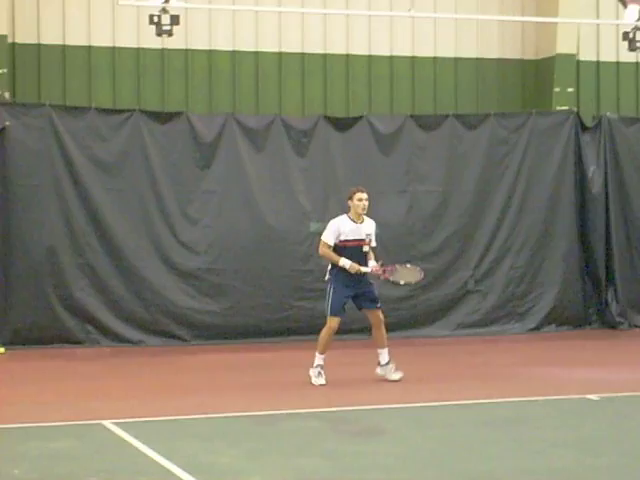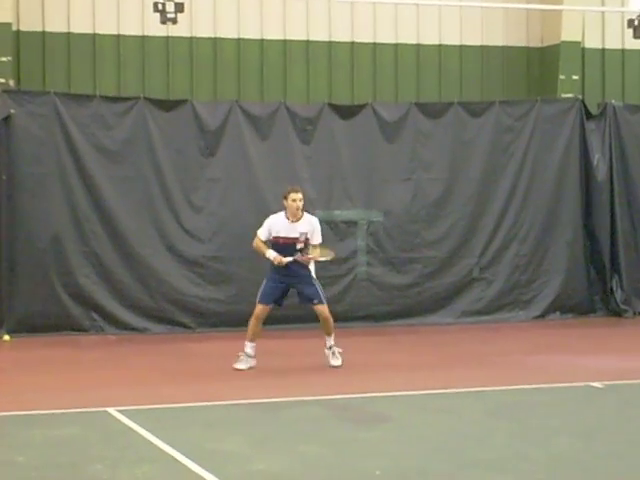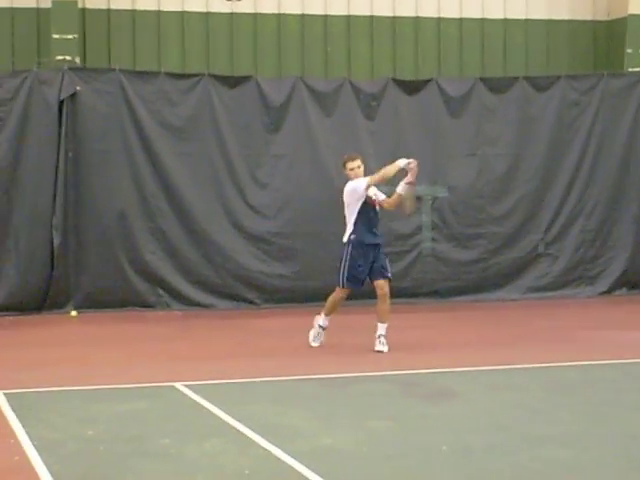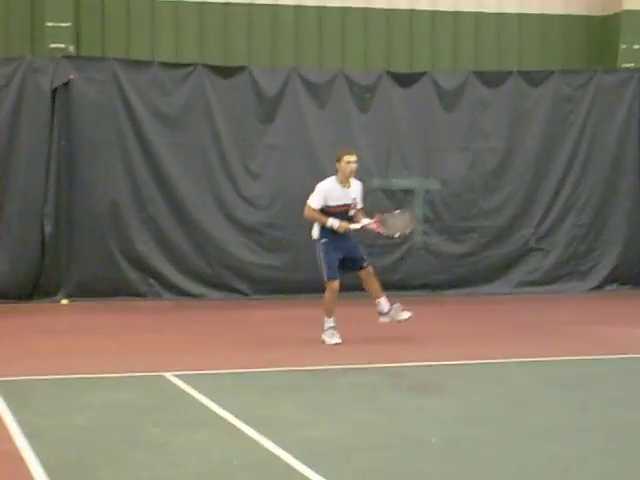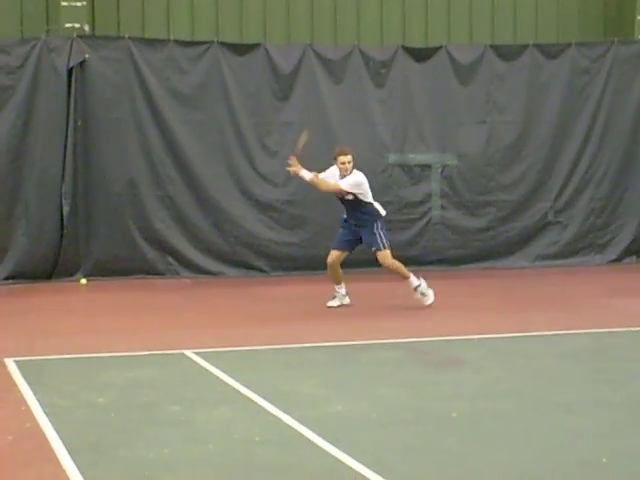
dt=1s
person 1, frame 1
left shoulder: (370, 224)
right shoulder: (337, 224)
right elbow: (322, 249)
left wrist: (373, 265)
right wrist: (344, 263)
left hip: (361, 279)
right hip: (338, 280)
left knee: (378, 319)
right knee: (333, 324)
left ankle: (384, 364)
right ankle: (317, 367)
person 1, frame 2
left shoulder: (312, 222)
right shoulder: (273, 220)
left elbow: (315, 250)
right elbow: (257, 243)
left wrist: (309, 256)
right wrist: (271, 254)
left hip: (303, 273)
right hip: (277, 273)
left knee: (324, 313)
right knee: (259, 313)
left ankle: (331, 348)
right ankle: (248, 355)
person 1, frame 3
left shoulder: (369, 188)
right shoulder: (352, 188)
left elbow: (390, 205)
right elbow: (381, 176)
left wrist: (405, 185)
right wrist: (400, 163)
left hip: (375, 245)
right hip: (355, 246)
left knee: (383, 291)
right knee: (342, 293)
left ankle: (380, 336)
right ankle: (321, 323)
person 1, frame 4
left shoulder: (357, 186)
right shoulder: (325, 187)
right elbow: (308, 213)
left wrist: (366, 222)
right wrist: (334, 223)
left hip: (346, 237)
right hip: (326, 239)
left knee: (368, 272)
right knee: (333, 286)
left ankle: (386, 310)
right ankle: (329, 328)
person 1, frame 5
left shoulder: (356, 179)
right shoulder: (333, 172)
left elbow: (329, 188)
right elbow: (318, 179)
left wrist: (304, 175)
right wrist: (300, 171)
left hip: (372, 221)
right hip: (351, 223)
left knee: (386, 261)
right knee: (332, 261)
left ankle: (417, 285)
right ankle: (342, 294)
